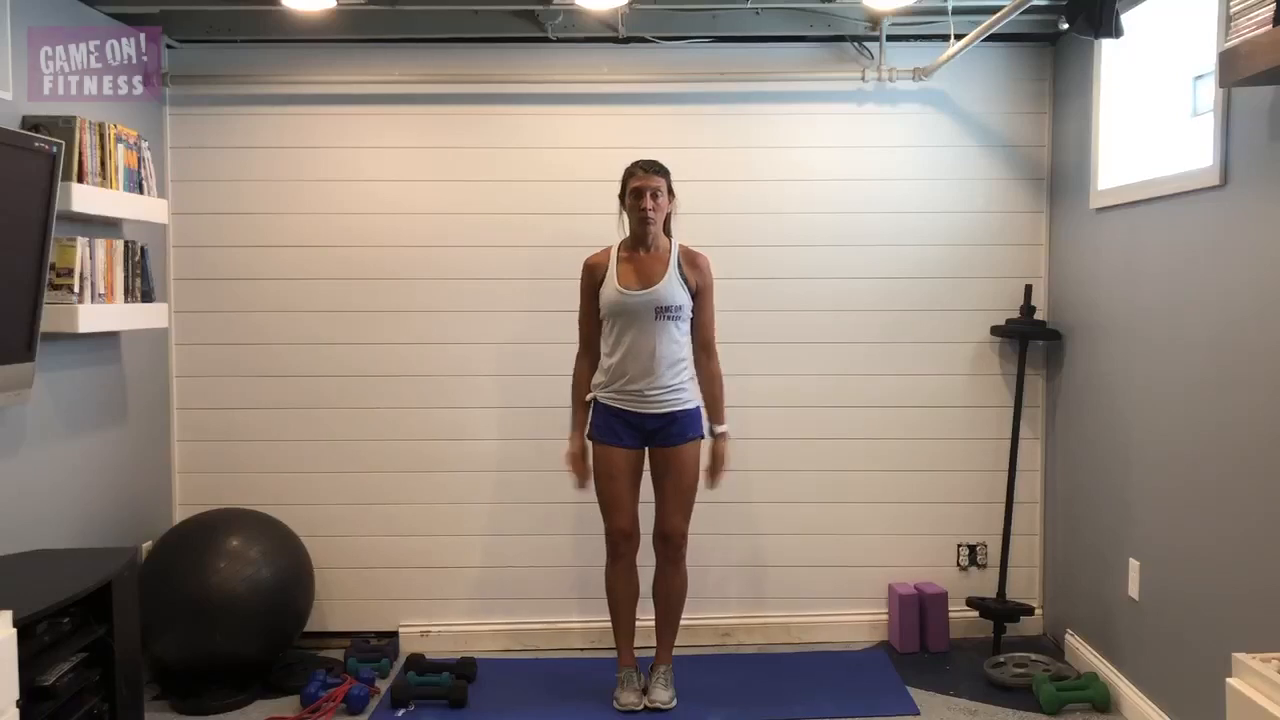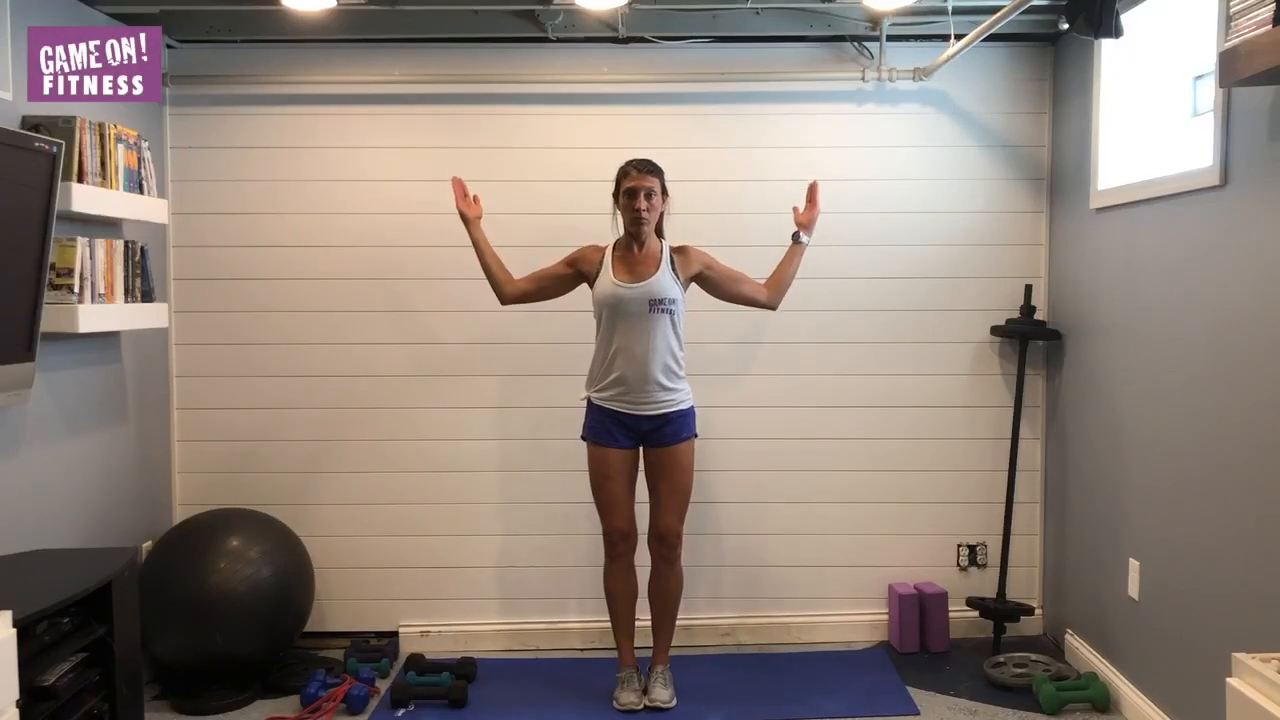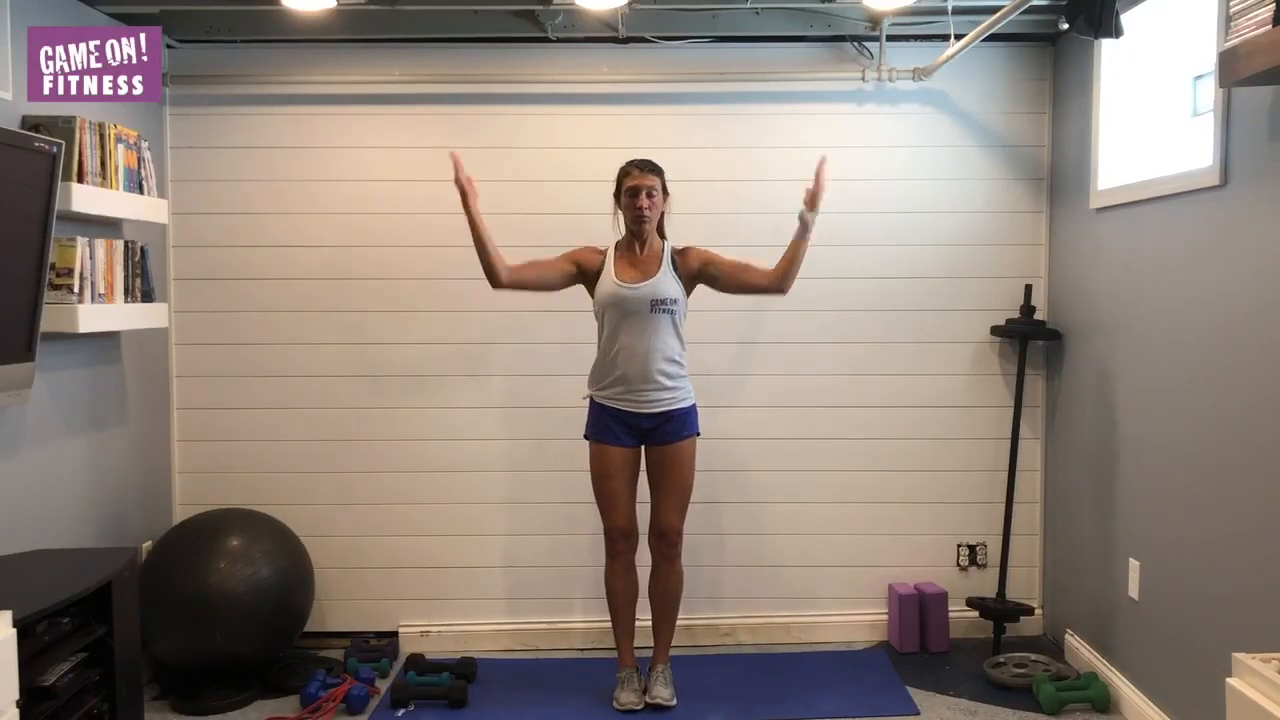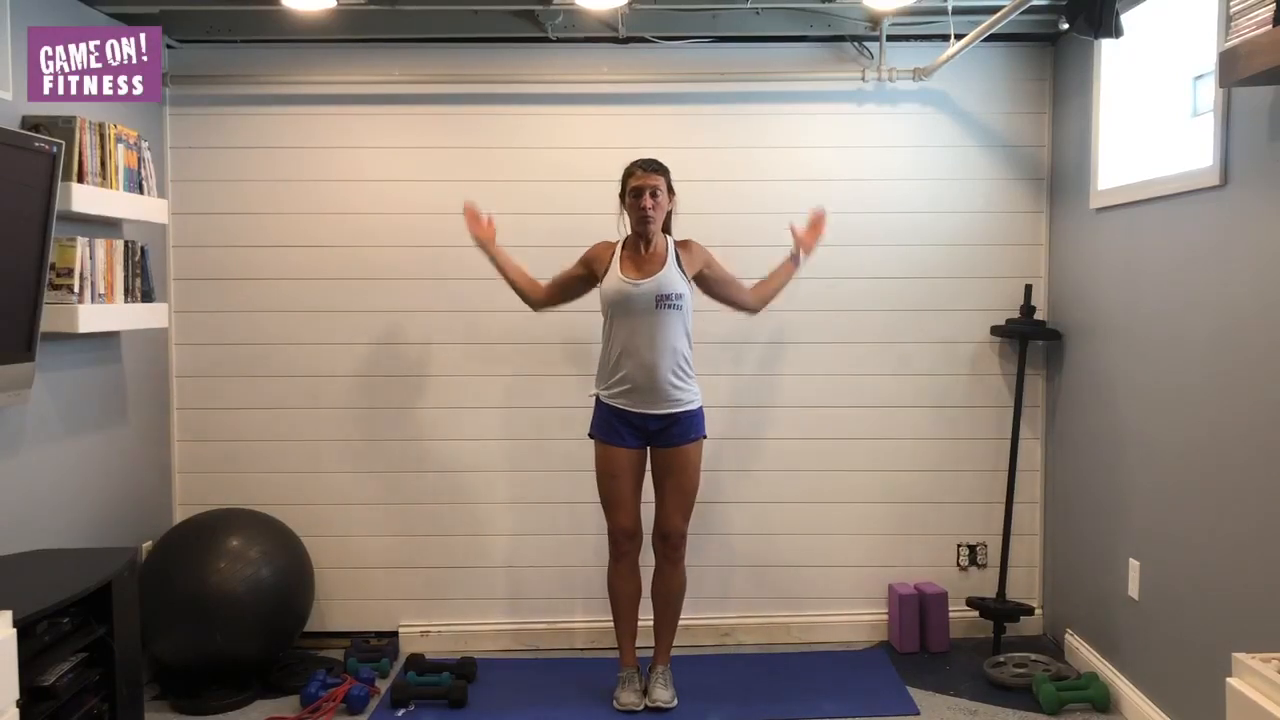
dt=0.7s
person 1, frame 1
left shoulder: (693, 265)
right shoulder: (598, 266)
left elbow: (706, 356)
right elbow: (587, 355)
left wrist: (720, 430)
right wrist: (577, 432)
left hip: (676, 415)
right hip: (615, 416)
left knee: (671, 542)
right knee: (621, 540)
left ankle: (663, 667)
right ankle: (626, 668)
person 1, frame 2
left shoulder: (687, 260)
right shoulder: (591, 260)
left elbow: (768, 296)
right elbow: (510, 292)
left wrist: (801, 237)
right wrist: (474, 229)
left hip: (671, 415)
right hip: (610, 415)
left knee: (667, 541)
right knee: (618, 540)
left ankle: (661, 666)
right ankle: (626, 668)
person 1, frame 3
left shoulder: (688, 261)
right shoulder: (592, 261)
left elbow: (775, 282)
right elbow: (504, 277)
left wrist: (807, 217)
right wrist: (471, 207)
left hip: (673, 414)
right hip: (612, 415)
left knee: (667, 539)
right knee: (620, 539)
left ankle: (661, 665)
right ankle: (627, 668)
person 1, frame 4
left shoulder: (691, 255)
right shoulder: (601, 257)
left elbow: (751, 300)
right elbow: (540, 297)
left wrist: (797, 255)
right wrist: (492, 249)
left hip: (679, 415)
right hip: (618, 414)
left knee: (671, 540)
right knee: (623, 539)
left ankle: (662, 666)
right ankle: (627, 667)
